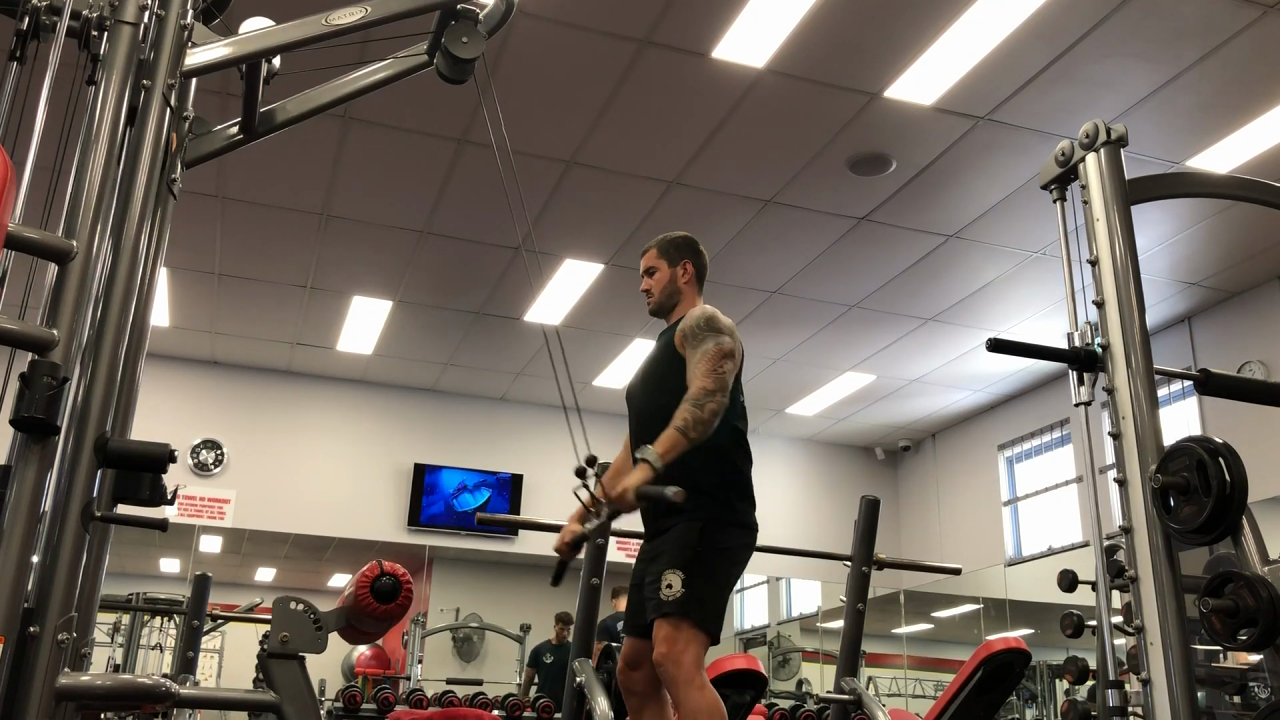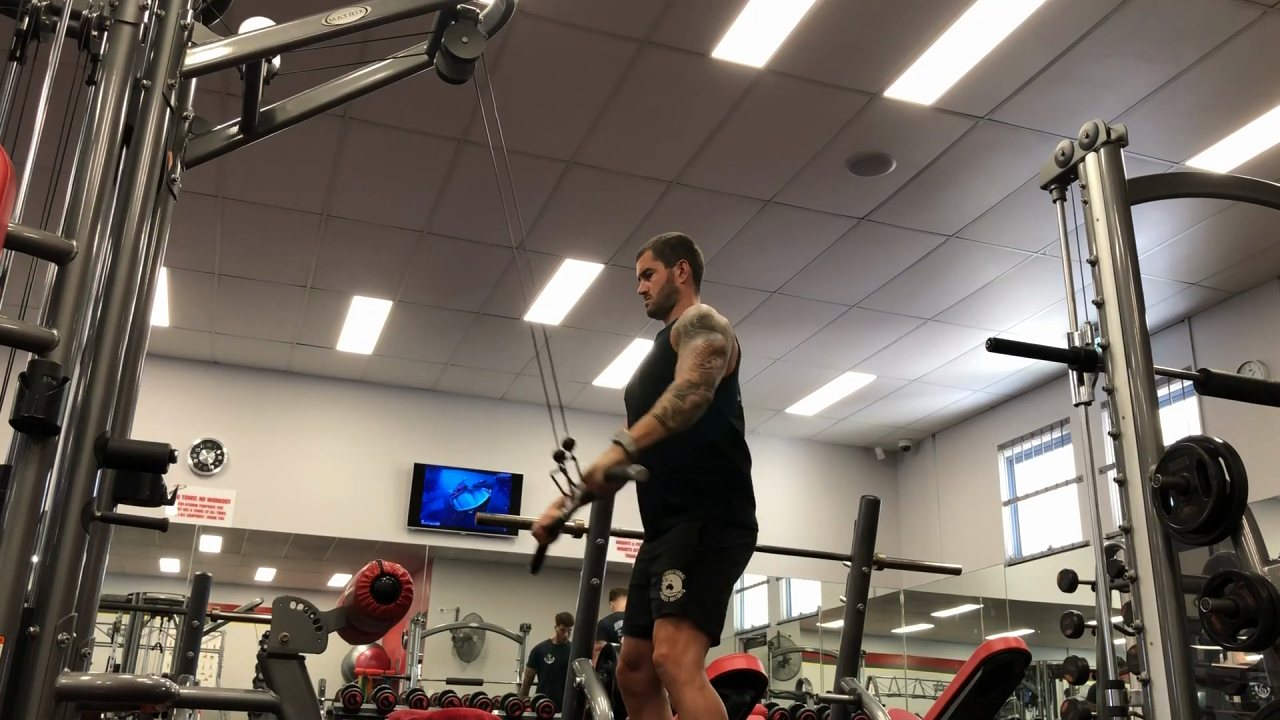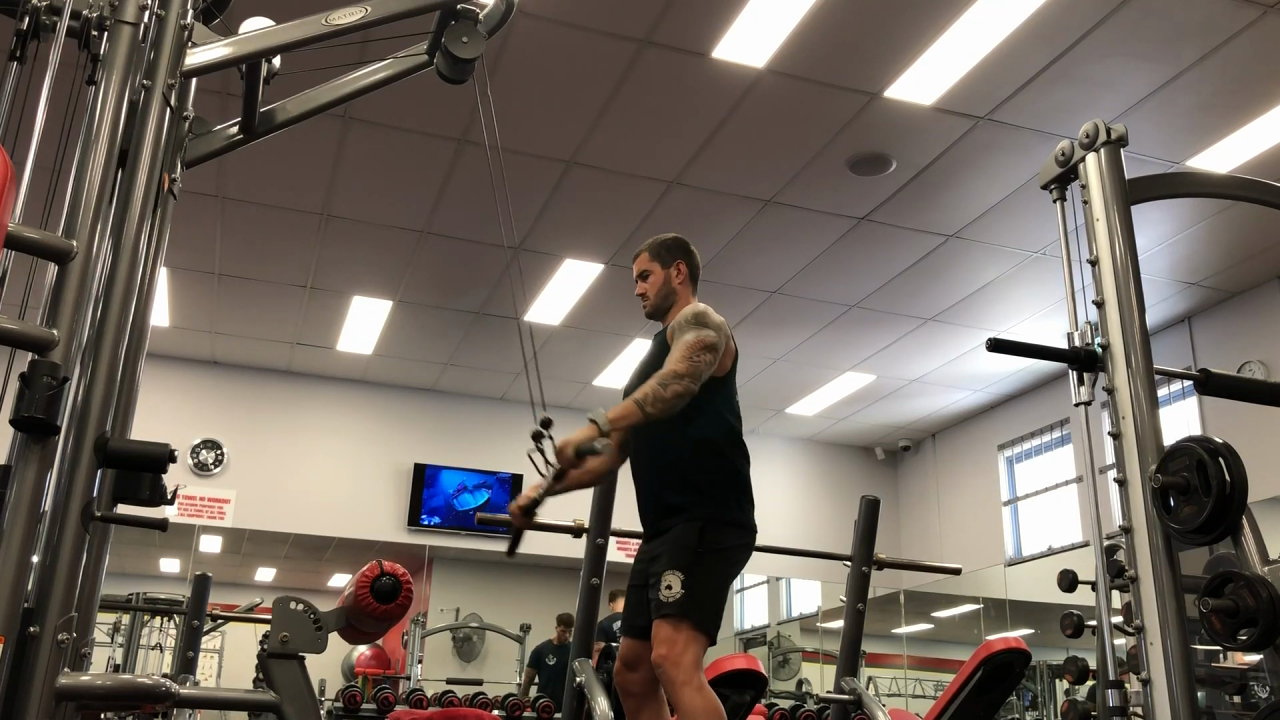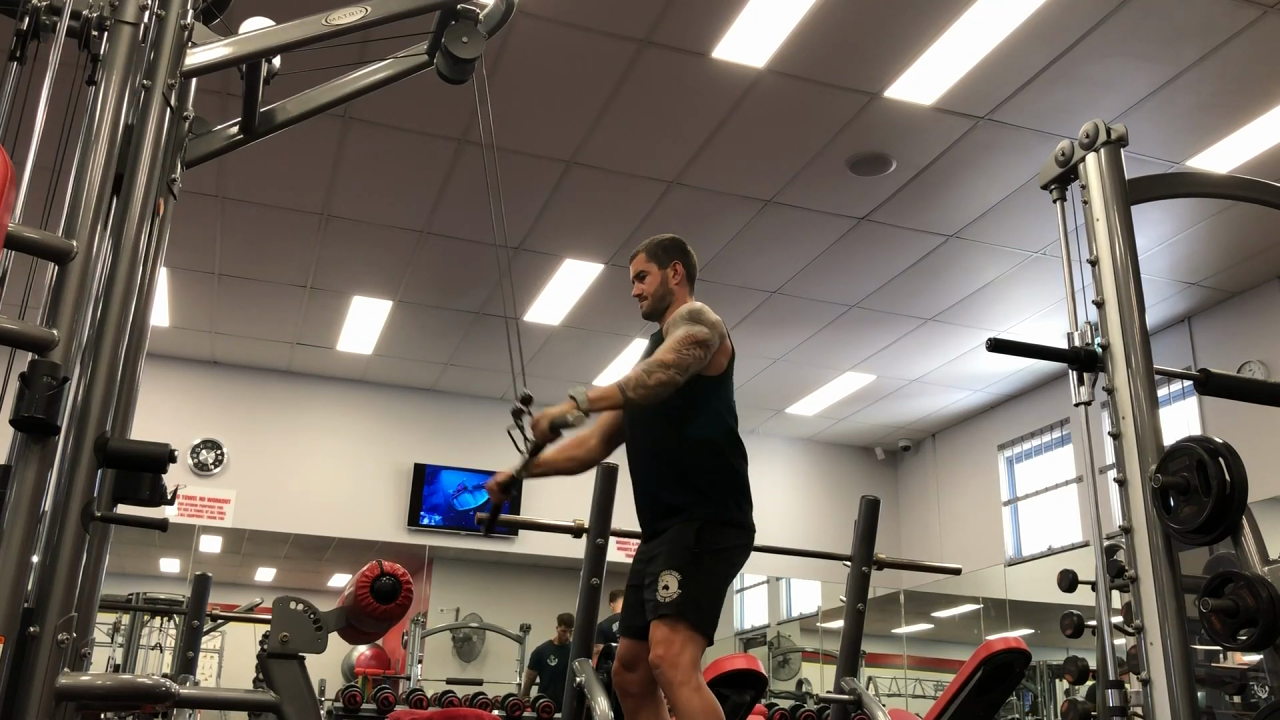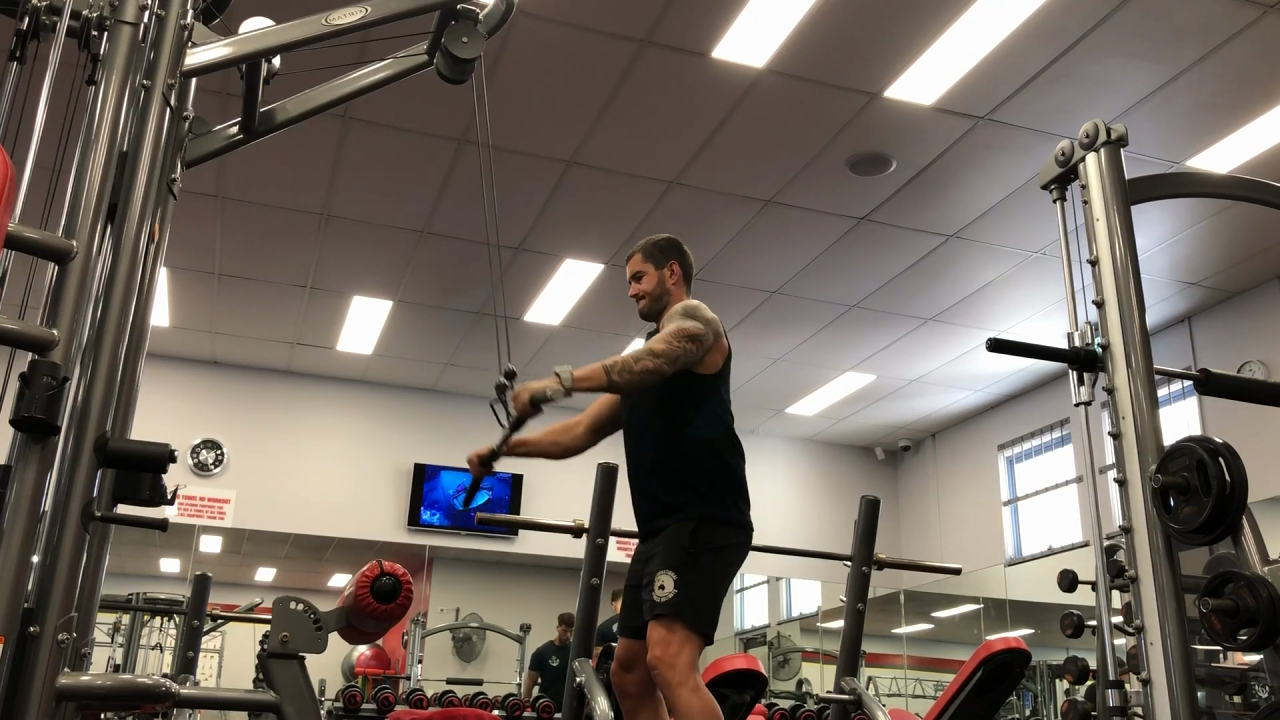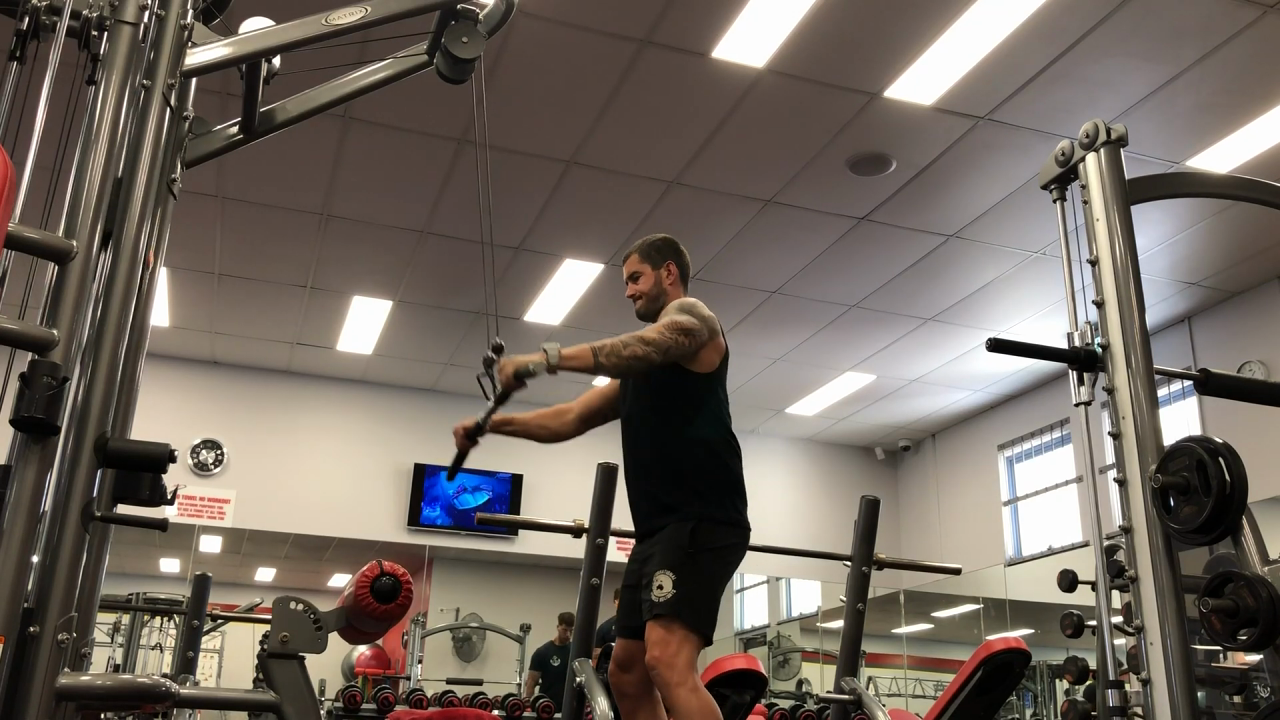
dt=0.1s
person 1, frame 1
left shoulder: (704, 324)
right shoulder: (661, 353)
left elbow: (708, 397)
right elbow: (631, 454)
left wrist: (649, 465)
right wrist: (581, 517)
left hip: (707, 520)
right hip: (666, 527)
left knee: (675, 657)
right knee: (635, 671)
person 1, frame 2
left shoulder: (702, 323)
right shoulder: (658, 356)
left elbow: (693, 391)
right elbow: (620, 457)
left wrist: (619, 444)
right wrist: (564, 503)
left hip: (710, 522)
right hip: (667, 530)
left knee: (677, 660)
right knee: (636, 671)
person 1, frame 3
left shoulder: (698, 322)
right shoulder: (659, 352)
left elbow: (680, 382)
right elbow: (610, 455)
left wrist: (593, 427)
right wrist: (545, 489)
left hip: (706, 521)
right hip: (665, 529)
left knee: (674, 661)
right knee: (633, 671)
person 1, frame 4
left shoulder: (698, 321)
right shoulder: (654, 352)
left elbow: (664, 374)
right elbow: (595, 443)
left wrist: (572, 404)
right wrist: (521, 470)
left hip: (708, 521)
right hip: (664, 530)
left knee: (673, 662)
right knee: (632, 672)
person 1, frame 5
left shoulder: (693, 319)
right shoulder: (646, 354)
left elbow: (650, 364)
right elbow: (583, 431)
left wrist: (556, 383)
right wrist: (506, 448)
left hip: (703, 521)
right hip: (662, 528)
left knee: (669, 662)
right knee: (630, 672)
person 1, frame 6
left shoulder: (691, 317)
right shoulder: (637, 369)
left elbow: (636, 348)
right elbow: (572, 418)
left wrist: (543, 357)
right wrist: (493, 422)
left hip: (702, 522)
right hip: (660, 529)
left knee: (668, 662)
right knee: (628, 673)
